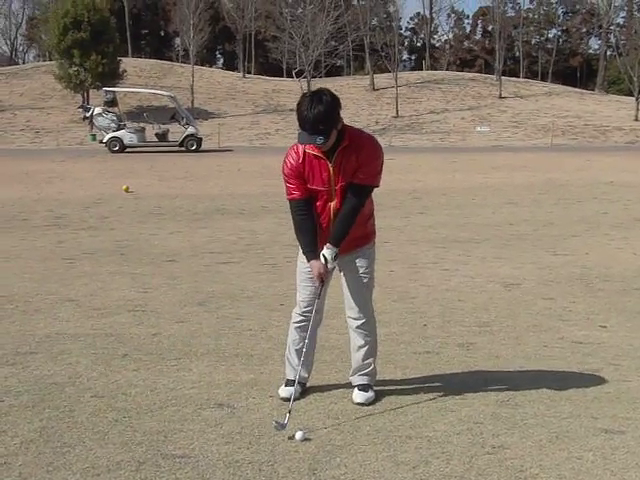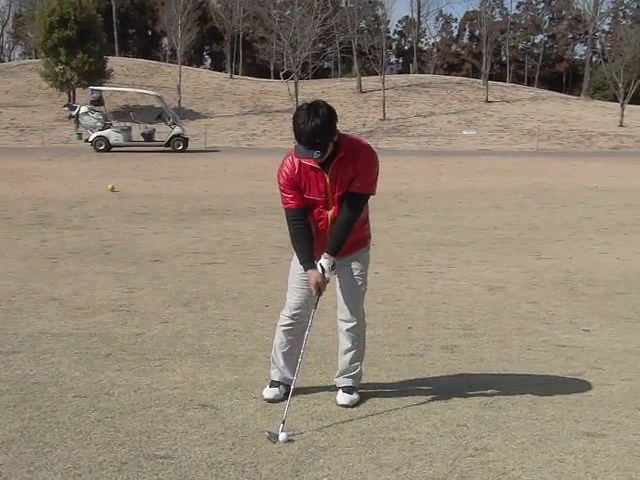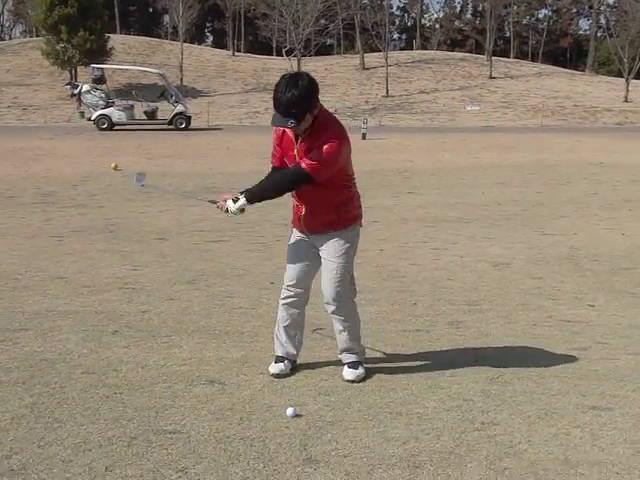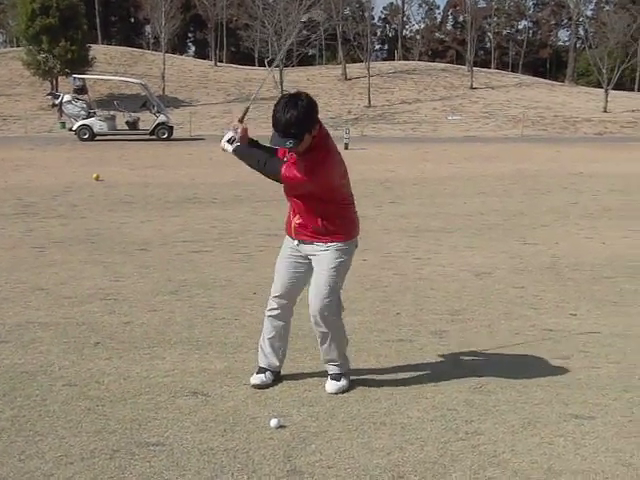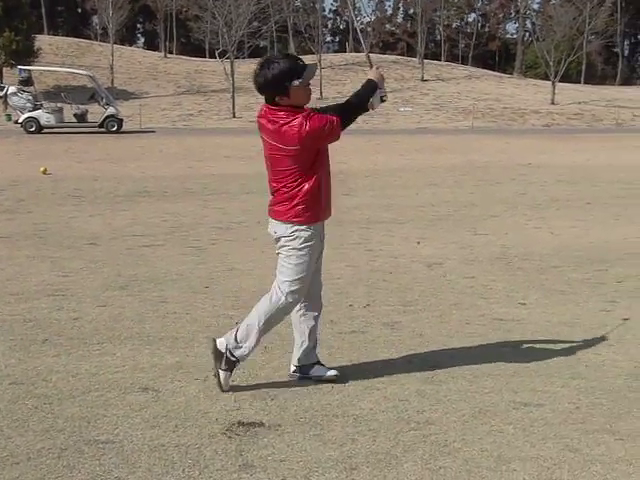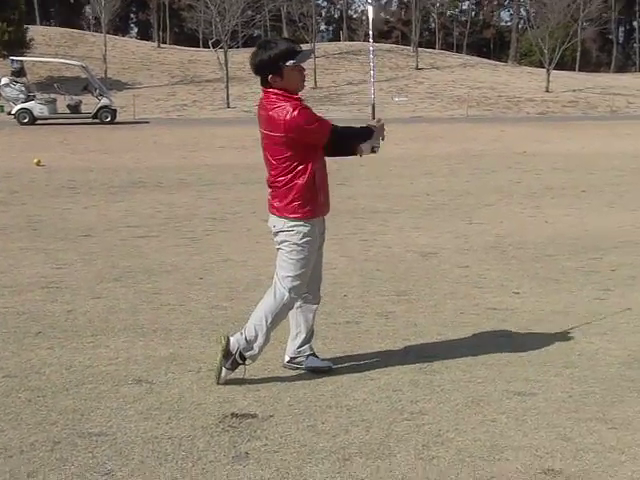
dt=0.5s
person 1, frame 1
left shoulder: (367, 147)
right shoulder: (295, 157)
left elbow: (355, 202)
right elbow: (300, 211)
left wrist: (332, 248)
right wrist: (312, 256)
left hip: (356, 245)
right hip: (314, 246)
left knee: (360, 314)
right knee: (304, 312)
left ankle: (363, 379)
right ankle: (295, 376)
person 1, frame 2
left shoulder: (363, 155)
right shoulder: (290, 167)
left elbow: (352, 212)
right elbow: (296, 220)
left wrist: (330, 257)
right wrist: (309, 265)
left hip: (351, 249)
right hip: (309, 250)
left knee: (351, 317)
right knee: (293, 314)
left ankle: (348, 381)
right ankle: (280, 378)
person 1, frame 3
left shoulder: (332, 138)
right shoulder: (285, 130)
left elbow: (291, 180)
right elbow: (279, 172)
left wrist: (245, 200)
right wrist: (243, 196)
left hip: (338, 227)
right hip: (303, 225)
left knee: (336, 295)
right knee: (292, 291)
left ankle: (352, 356)
right ankle: (286, 353)
person 1, frame 4
left shoulder: (323, 160)
right shoulder: (292, 139)
left elbow: (272, 168)
right elbow: (275, 157)
left wrist: (240, 147)
right wrist: (246, 142)
left hip: (335, 240)
right hip: (299, 237)
left knee: (321, 306)
right knee: (279, 299)
left ankle: (337, 368)
right ankle: (269, 365)
person 1, frame 5
left shoulder: (270, 113)
right shoulder: (303, 129)
left elbow: (327, 115)
right elbow: (341, 119)
left wrist: (364, 99)
right wrist: (372, 84)
left hip: (308, 220)
right hip: (298, 225)
left knee: (310, 294)
right knee: (288, 293)
left ankle: (305, 361)
right ankle: (232, 348)
person 1, frame 6
left shoulder: (273, 105)
right shoulder: (290, 113)
left elbow: (320, 143)
right elbow: (333, 137)
left wrist: (356, 144)
right wrist: (370, 131)
left hip: (306, 213)
right hip: (297, 218)
left knee: (308, 287)
right knee: (287, 289)
left ankle: (299, 352)
right ankle: (239, 347)
